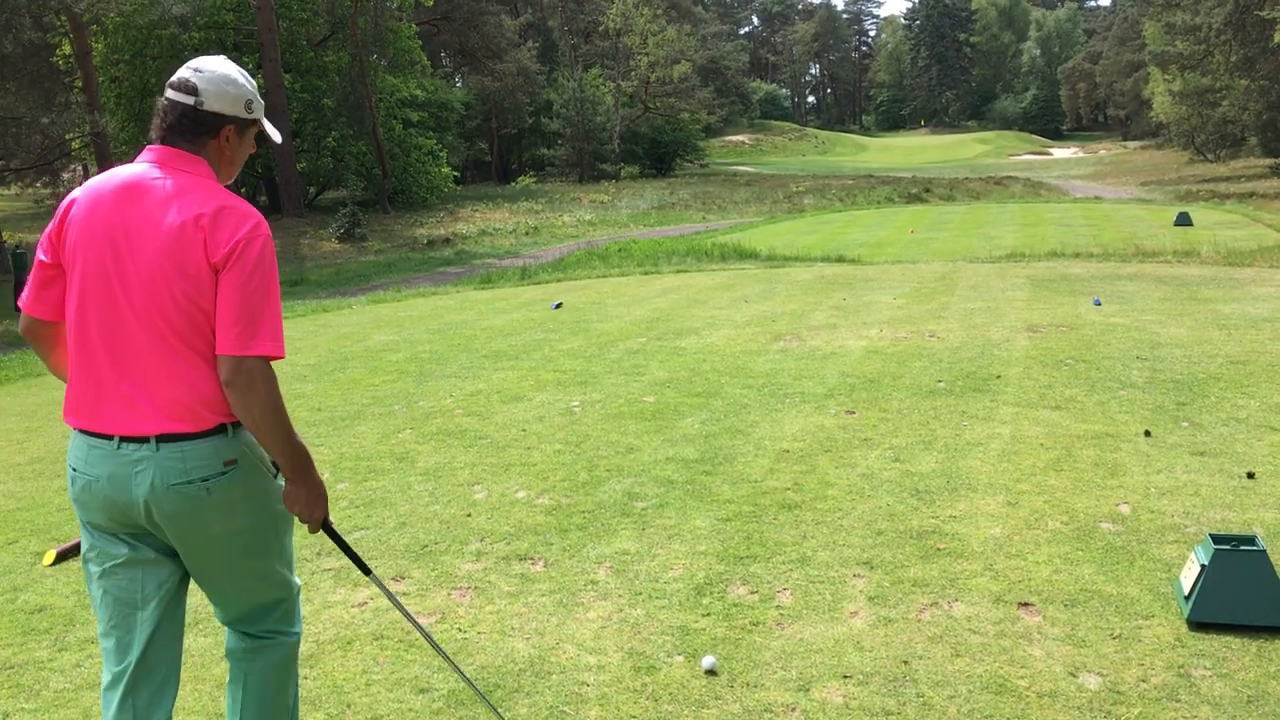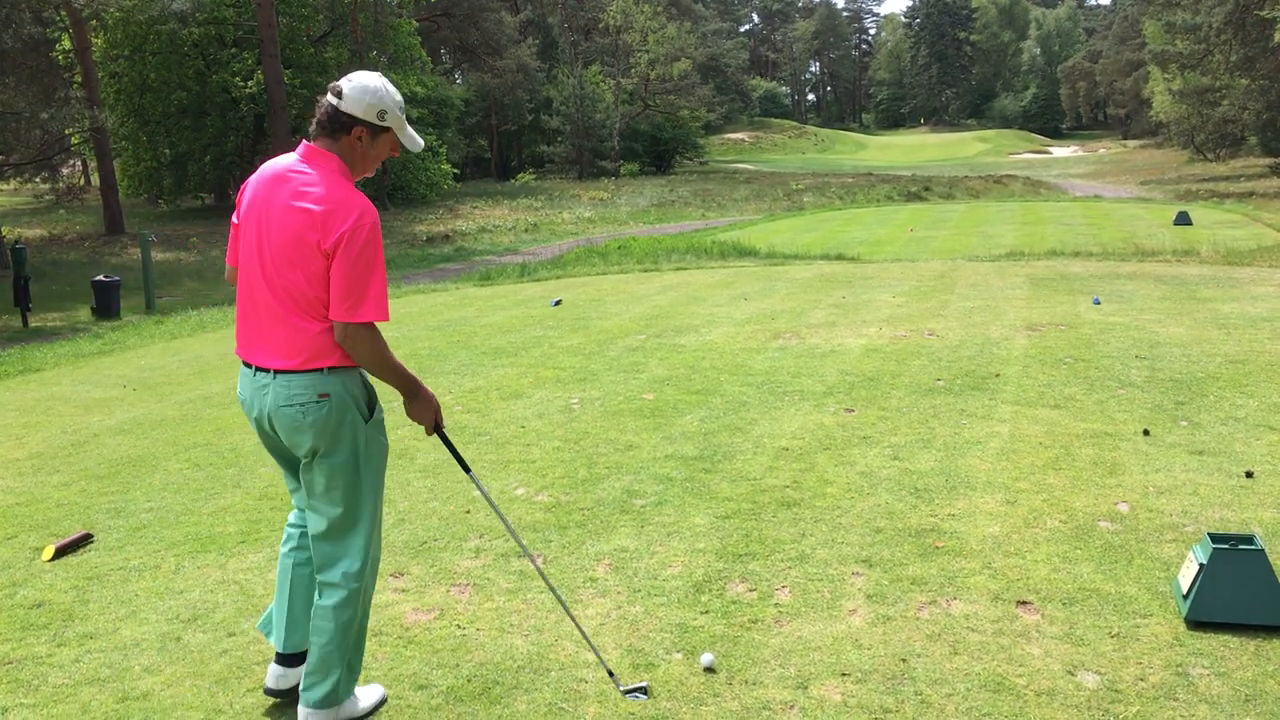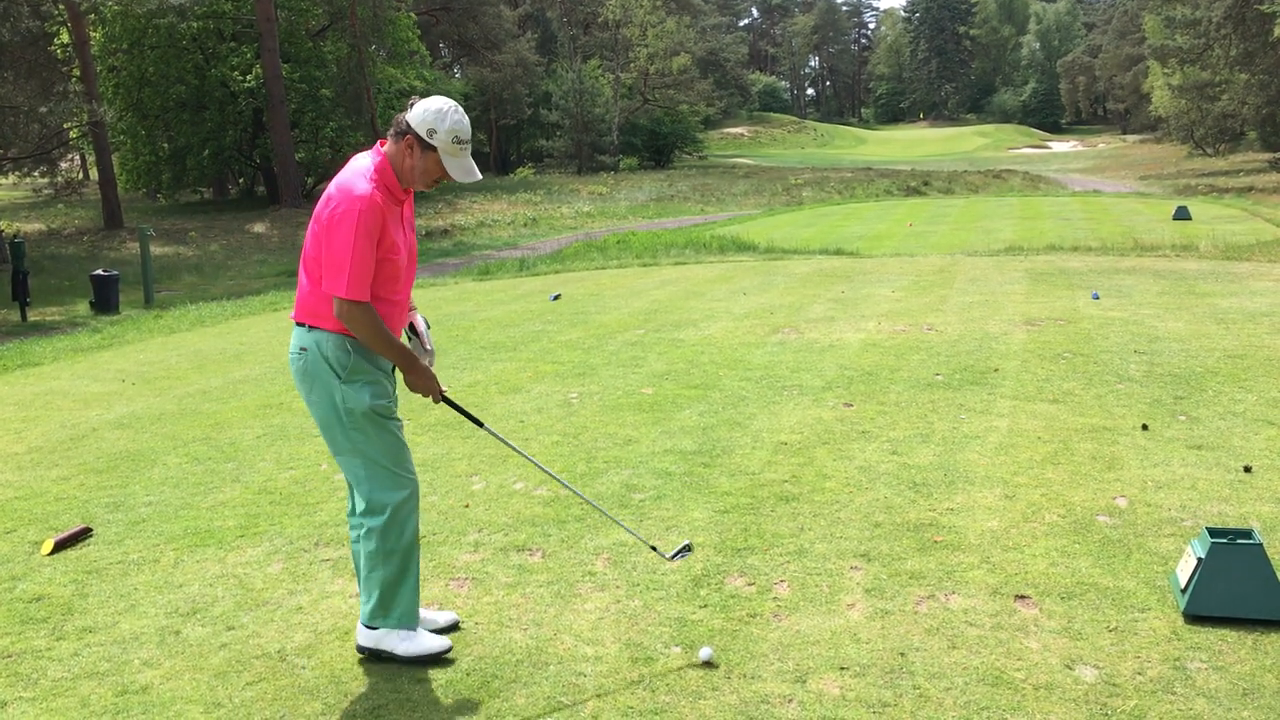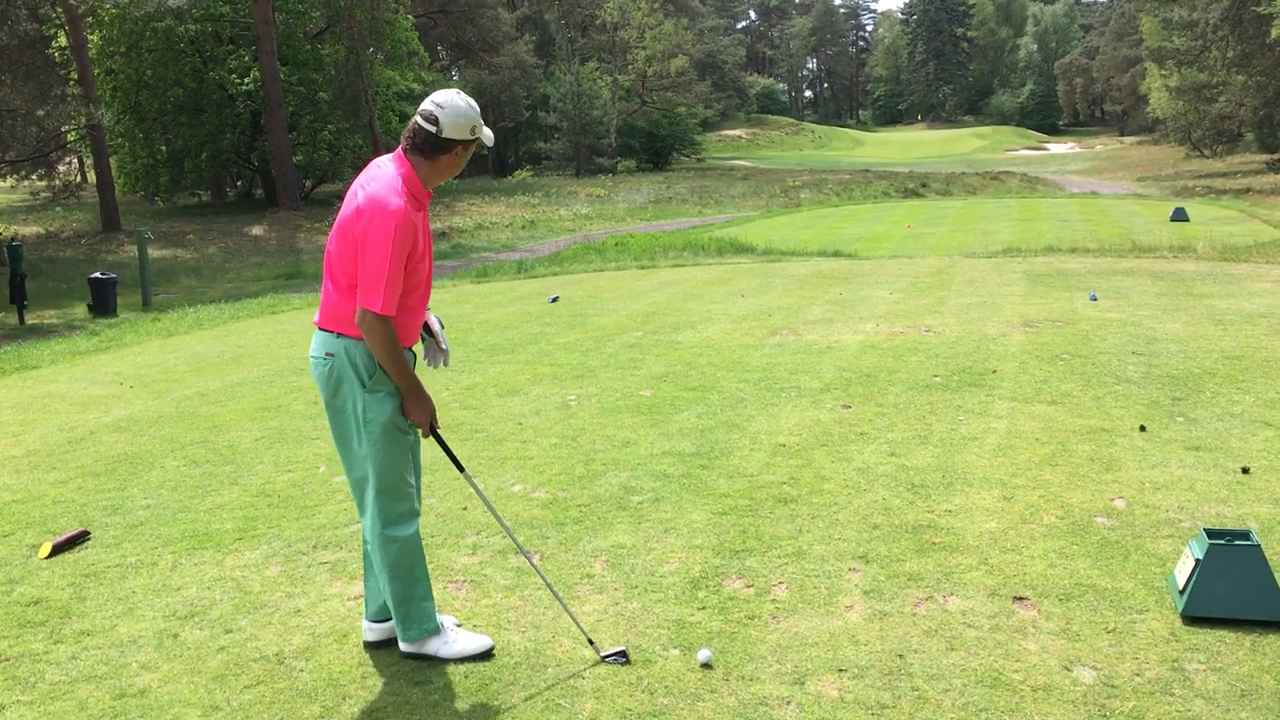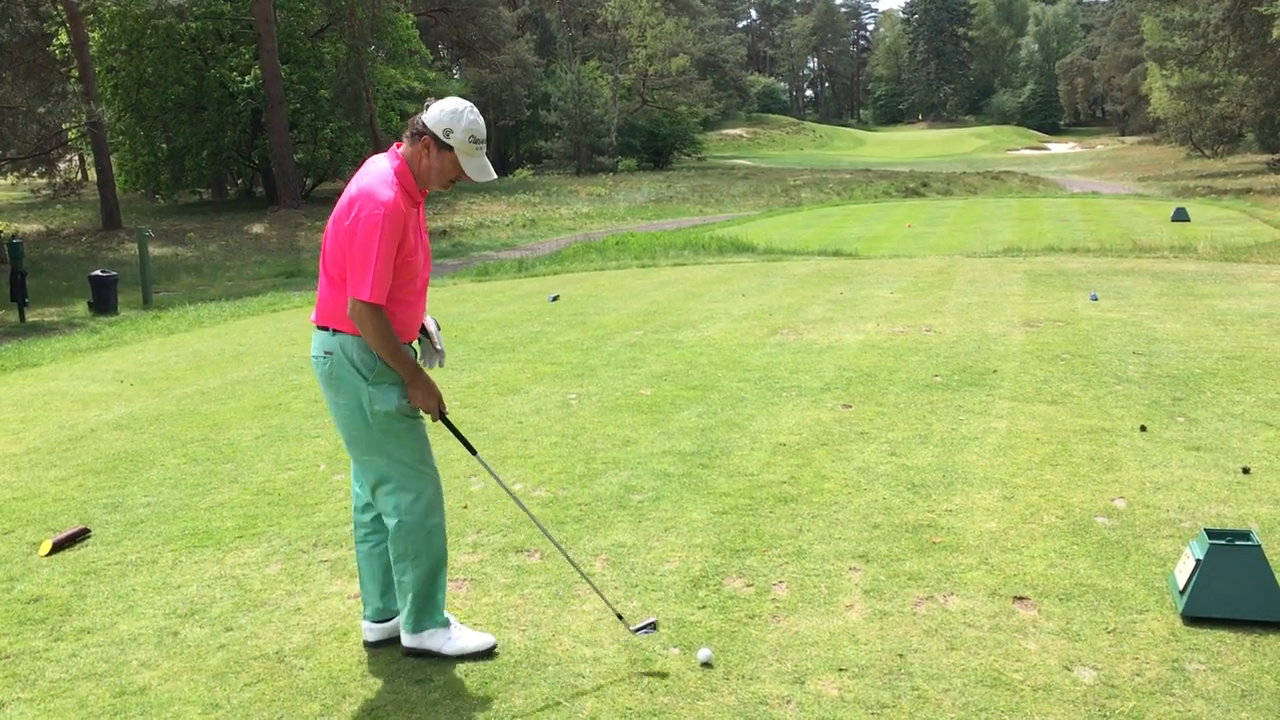
dt=0.7s
person 1, frame 1
left shoulder: (85, 200)
right shoulder: (237, 224)
left elbow: (39, 327)
right elbow: (241, 375)
right wrist: (300, 470)
left hip: (99, 465)
right hip: (205, 464)
left knee: (136, 660)
right knee: (263, 617)
person 1, frame 2
left shoulder: (262, 179)
right shoulder: (352, 212)
left elbow: (238, 272)
right elbow: (355, 335)
right wrist: (414, 391)
left hip: (257, 384)
right hip: (323, 395)
left knee: (310, 517)
right knee: (344, 552)
left ankle: (289, 658)
person 1, frame 3
left shoulder: (397, 183)
right shoulder: (359, 198)
right elbow: (348, 307)
left wrist: (411, 317)
right wrist: (409, 364)
left hip: (363, 352)
right hip: (337, 357)
left knee: (376, 489)
right knee: (391, 491)
left ankle: (386, 610)
right ankle: (386, 626)
person 1, frame 4
left shoulder: (398, 175)
right shoulder: (391, 208)
right elbow: (370, 319)
left wrist: (425, 317)
right wrist: (413, 393)
left hip: (371, 355)
right hip: (359, 362)
left knee: (391, 494)
right knee: (391, 502)
left ankle: (385, 614)
right ankle: (417, 630)
person 1, frame 5
left shoulder: (405, 181)
right shoulder: (381, 200)
right elbow: (362, 309)
left wrist: (420, 317)
right wrist: (415, 379)
left hip: (370, 353)
right hip: (359, 359)
left knee: (381, 490)
right knee: (415, 493)
left ankle: (385, 612)
right ankle: (425, 624)
